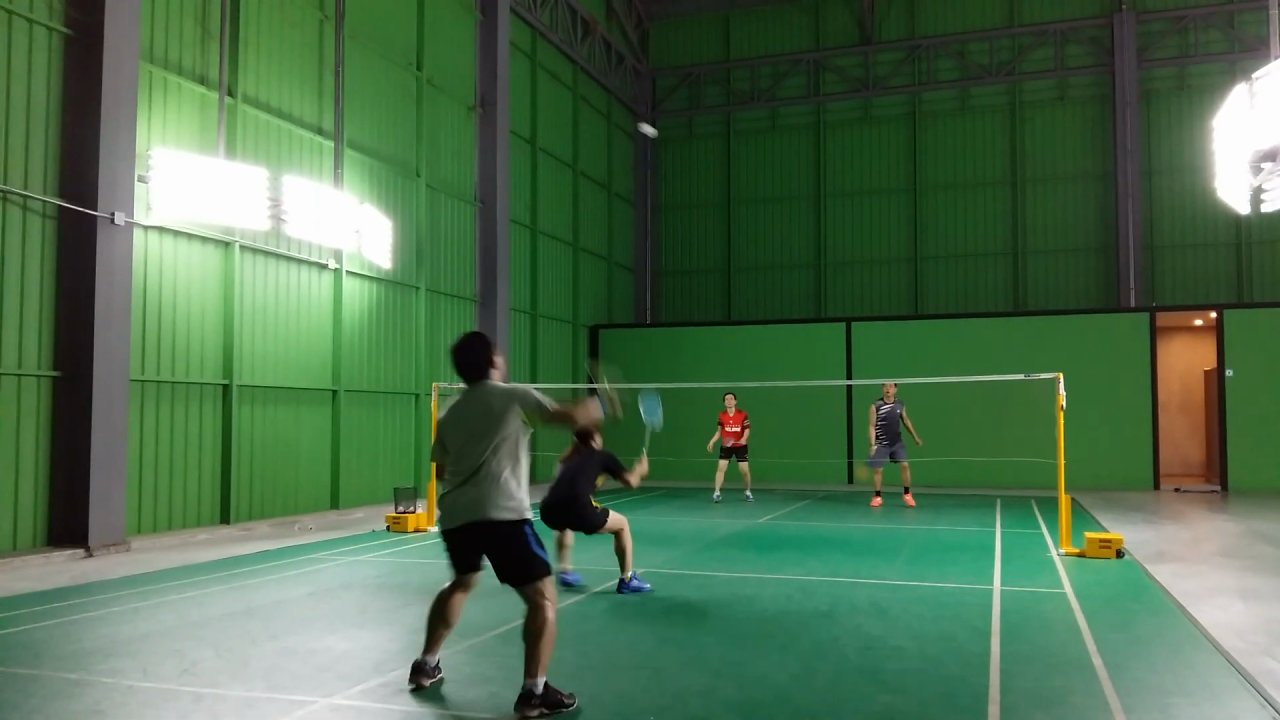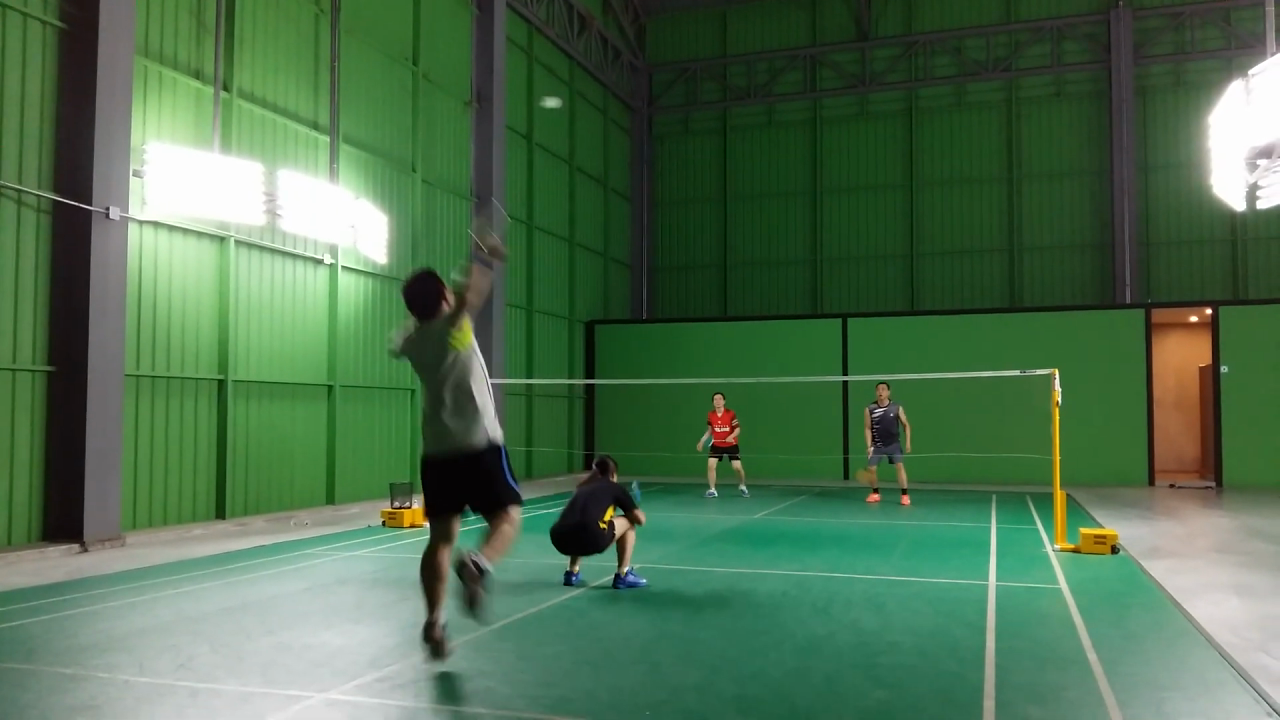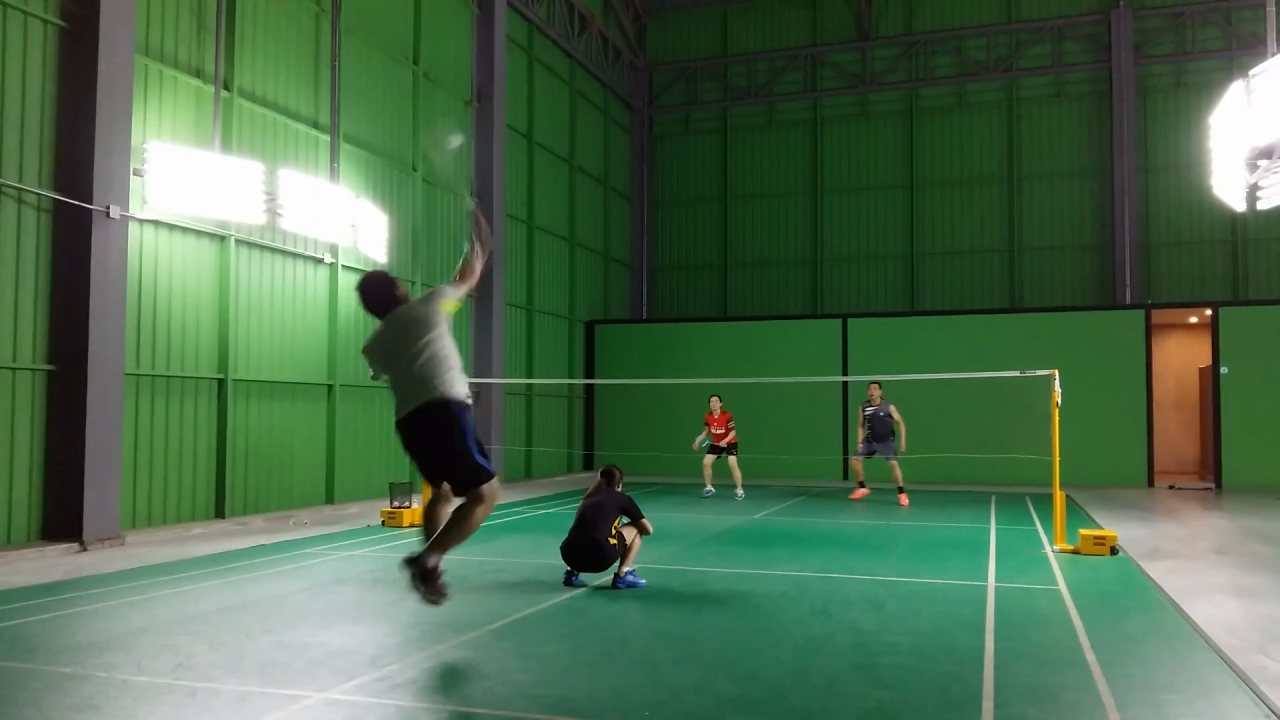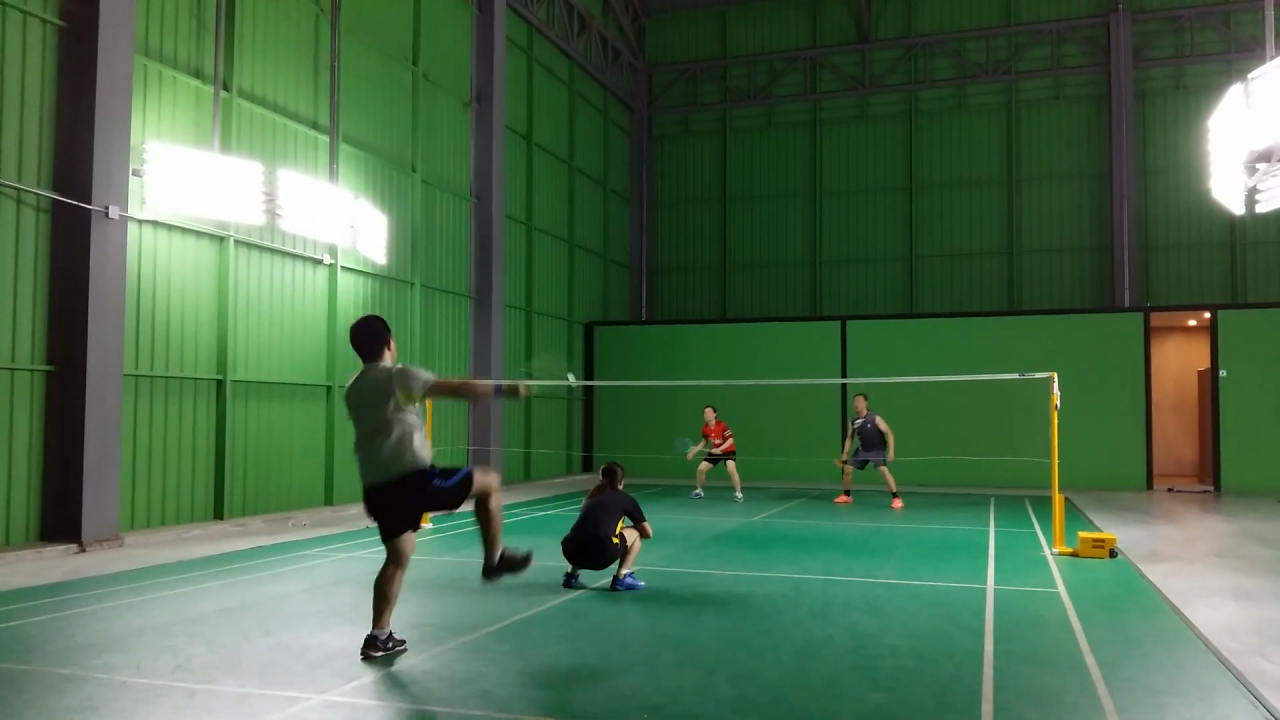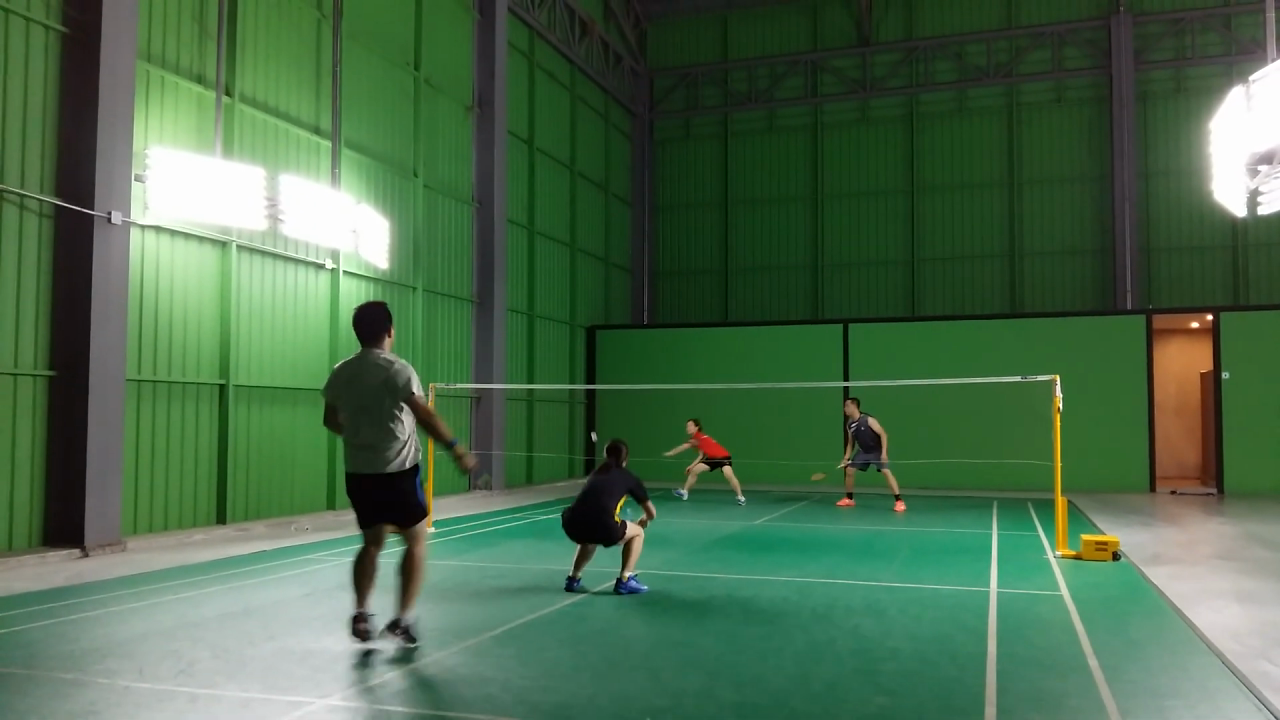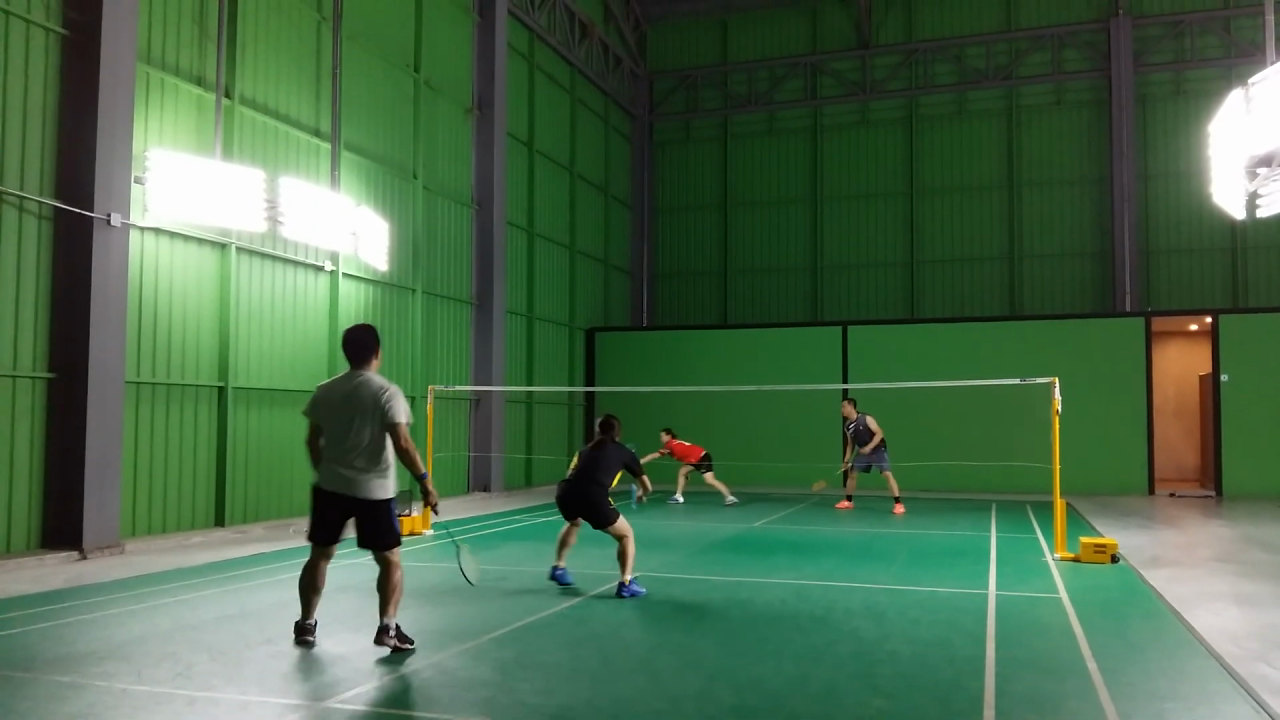
dt=0.2s
person 1, frame 1
left shoulder: (450, 416)
right shoulder: (515, 397)
left elbow: (441, 468)
right elbow: (572, 417)
right wrist: (601, 405)
left hip: (456, 518)
right hip: (503, 516)
left knee: (460, 584)
right knee: (542, 600)
left ankle: (426, 664)
person 1, frame 2
left shoulder: (413, 340)
right shoulder: (450, 328)
right elbow: (471, 290)
right wrist: (484, 254)
left hip: (437, 453)
right hip: (478, 445)
left knee: (441, 539)
right knee: (506, 519)
left ankle: (435, 624)
right ankle: (476, 564)
person 1, frame 3
left shoulder: (377, 344)
right shoulder: (426, 307)
right elbow: (468, 277)
right wrist: (477, 251)
left hip: (410, 421)
right hip: (445, 407)
left knee: (441, 491)
right knee: (485, 494)
left ankle: (429, 564)
right ankle: (428, 561)
person 1, frame 4
left shoulder: (353, 390)
right shoulder: (398, 376)
right elbow: (457, 389)
right wrist: (503, 389)
left hip: (376, 486)
right hip: (410, 476)
left knee: (398, 557)
right knee: (489, 483)
left ankle: (379, 637)
right ankle: (494, 560)
person 1, frame 5
left shoulder: (340, 373)
right shoulder: (396, 369)
left elbow: (331, 420)
right elbow: (424, 414)
right wrist: (455, 448)
left hip: (357, 470)
right hip: (397, 468)
left knee: (372, 543)
right knee: (415, 542)
left ankle: (361, 616)
right ankle: (402, 620)
person 1, frame 6
left shoulder: (324, 391)
right shoulder: (387, 393)
left elbow: (313, 442)
right elbow: (403, 445)
right wrist: (425, 483)
left hip: (329, 489)
right hip: (373, 492)
left knee: (319, 558)
right knee: (390, 562)
left ankle: (306, 624)
right ankle: (387, 627)
